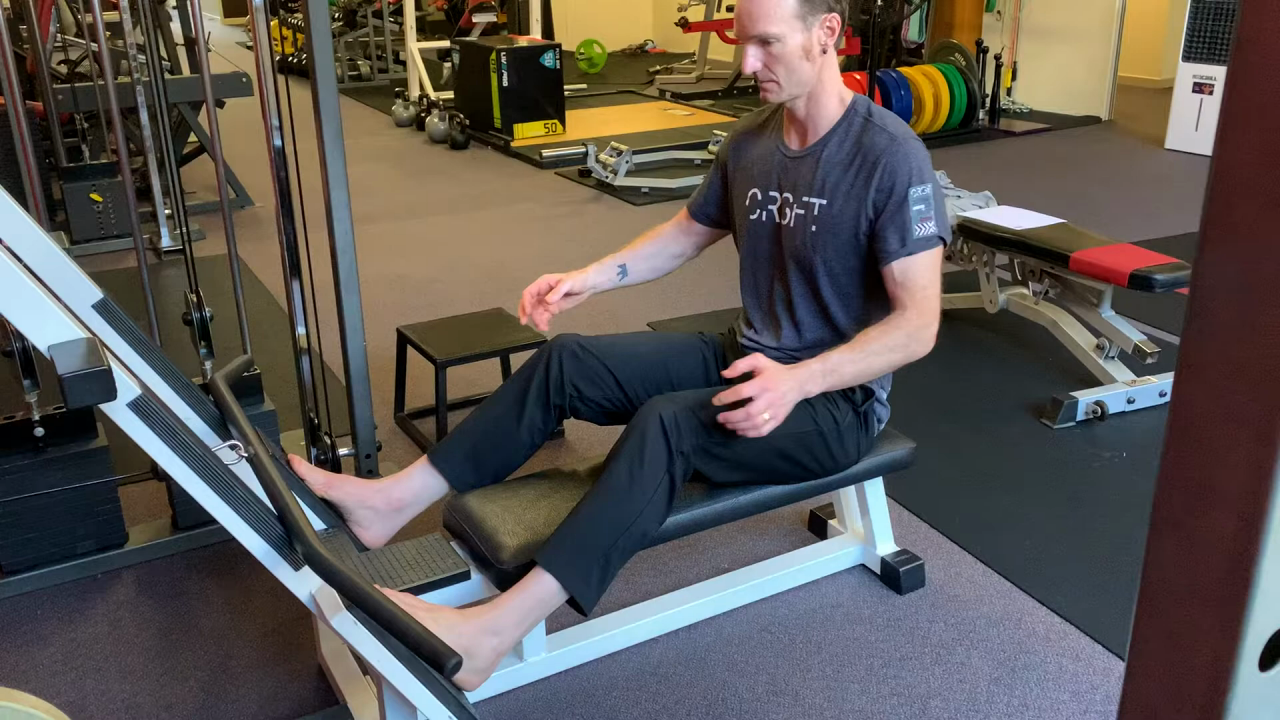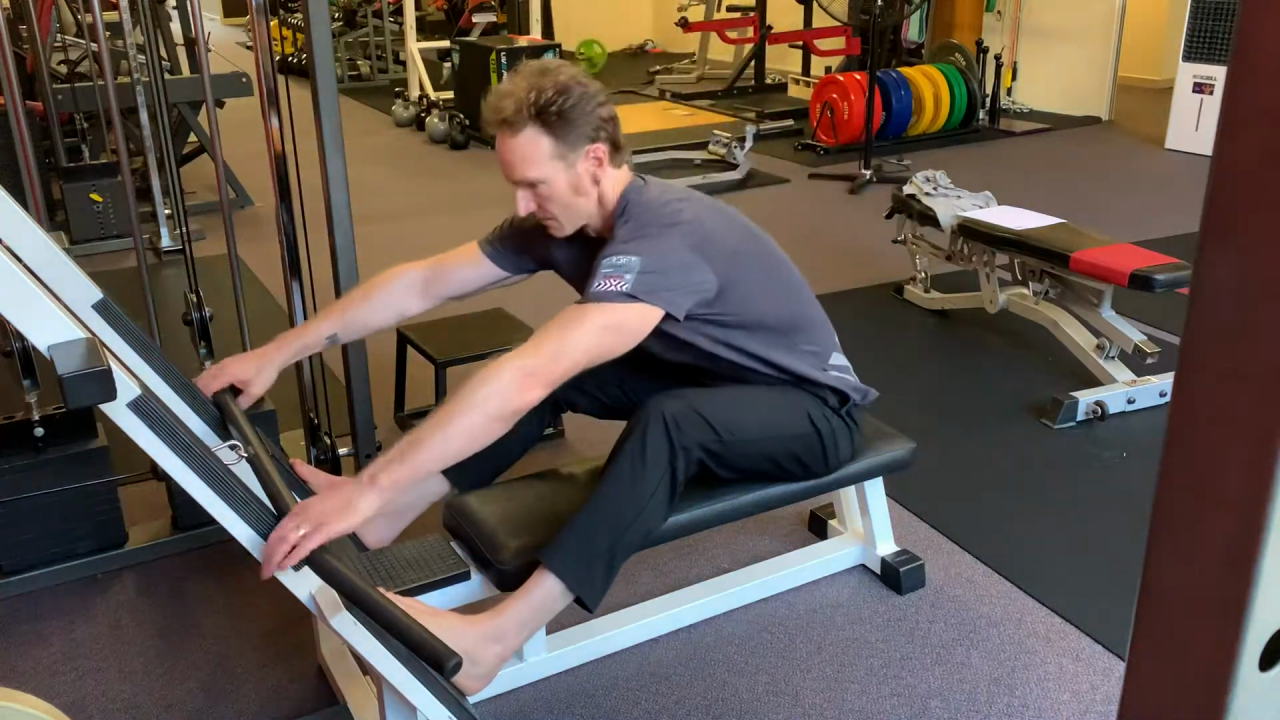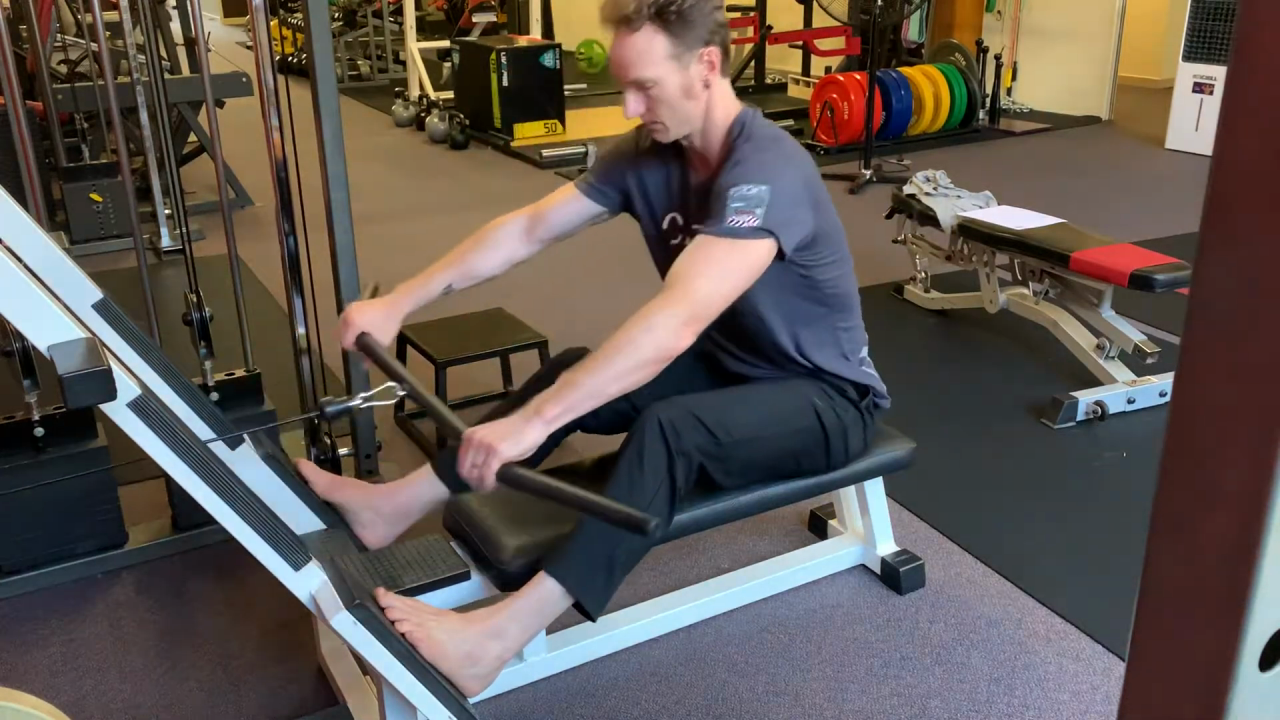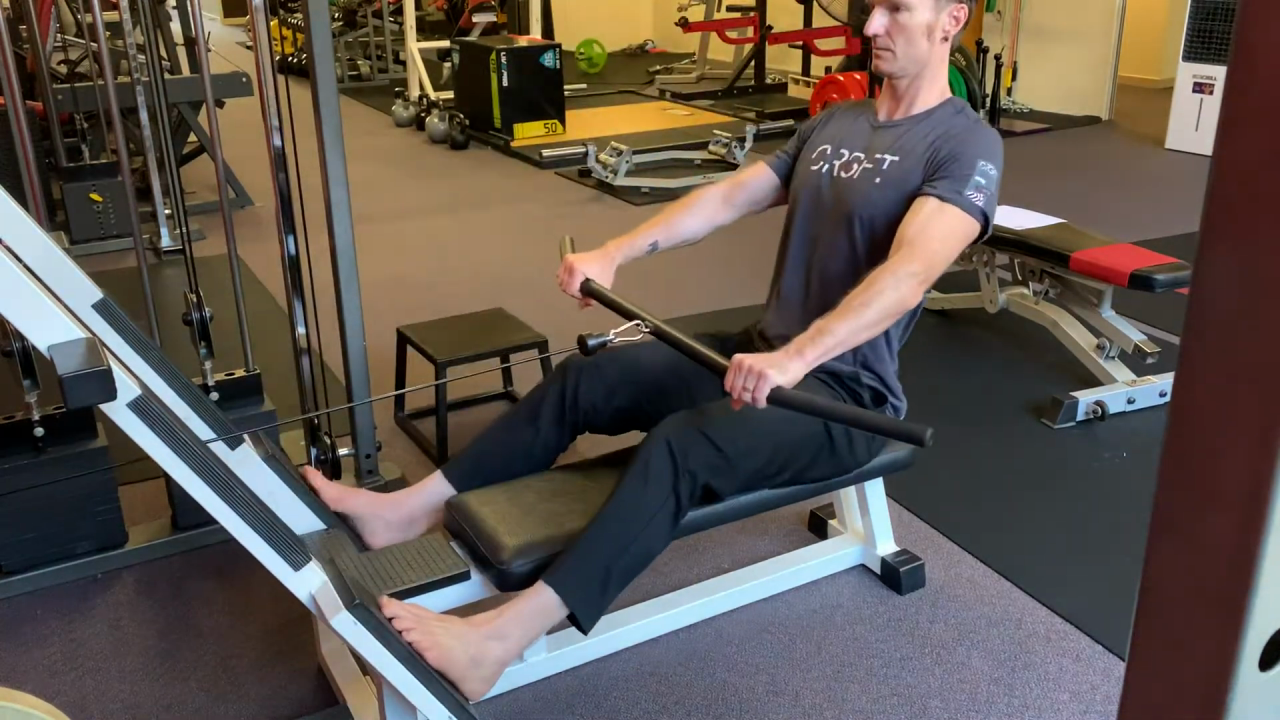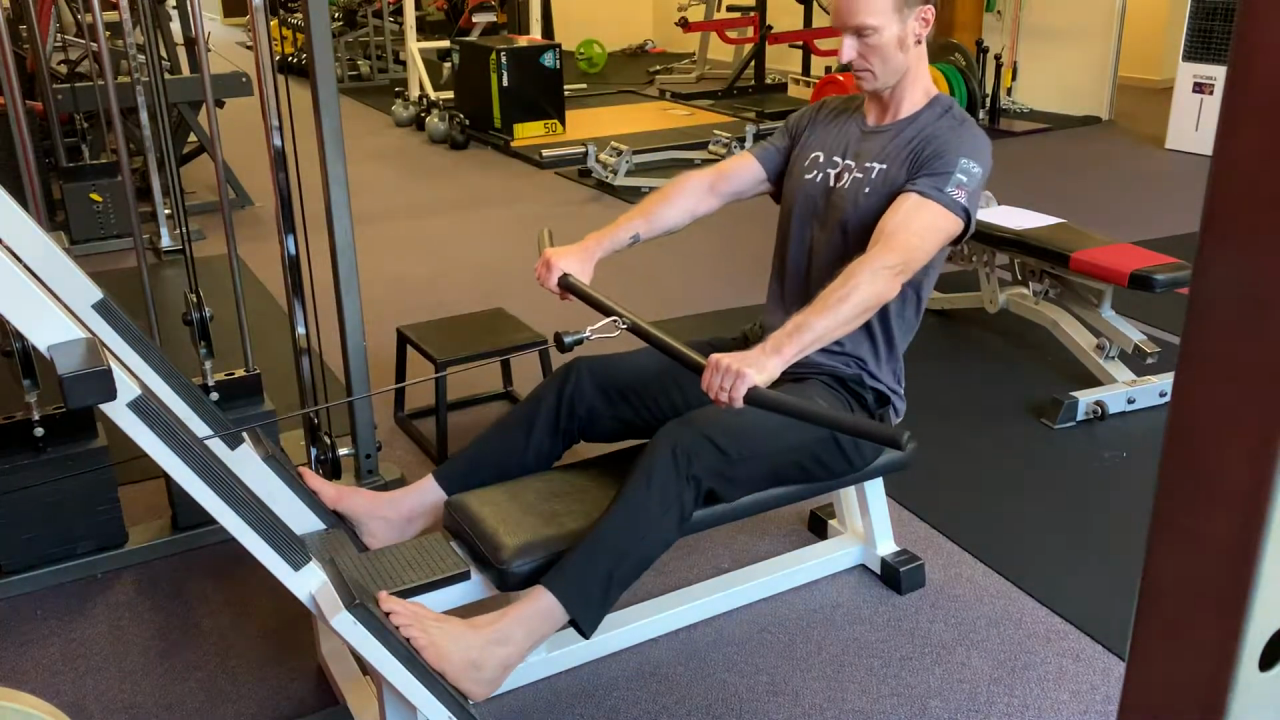
dt=1s
person 1, frame 1
left shoulder: (888, 156)
right shoulder: (752, 142)
left elbow: (916, 324)
right elbow: (687, 232)
left wrist: (797, 381)
right wrist: (588, 278)
left hip: (836, 399)
right hip: (753, 360)
left knee: (670, 422)
right knee: (567, 362)
left ankle: (497, 627)
right ankle: (392, 500)
person 1, frame 2
left shoulder: (662, 238)
right shoulder: (559, 220)
left elbow: (521, 383)
right elbow: (421, 284)
left wrist: (367, 490)
right wrist: (275, 354)
left hip: (810, 406)
right hip: (715, 371)
left knee: (670, 422)
right knee: (549, 370)
left ankle: (497, 637)
right ankle: (393, 515)
person 1, frame 3
left shoulder: (762, 172)
right shoulder: (654, 147)
left elbow: (673, 321)
right elbow: (530, 225)
left wrist: (528, 424)
right wrist: (404, 299)
left hip: (826, 395)
right hip: (728, 363)
left knee: (670, 429)
right knee: (573, 374)
left ankle: (499, 635)
right ankle: (396, 504)
person 1, frame 4
left shoulder: (965, 145)
right shoulder: (834, 122)
left elbow: (906, 276)
right elbow: (729, 198)
left wrist: (793, 360)
right wrist: (612, 255)
left hip: (845, 391)
right hip: (764, 353)
left knee: (679, 446)
right knee: (583, 380)
left ankle: (500, 638)
right ankle: (408, 510)
person 1, frame 5
left shoulder: (952, 147)
right shoulder: (821, 119)
left elbow: (885, 270)
right elbow: (711, 185)
left wrist: (770, 356)
right wrist: (592, 247)
left hip: (848, 392)
right hip: (772, 356)
left knee: (686, 448)
right knee: (582, 384)
left ankle: (504, 642)
right ankle: (407, 509)
